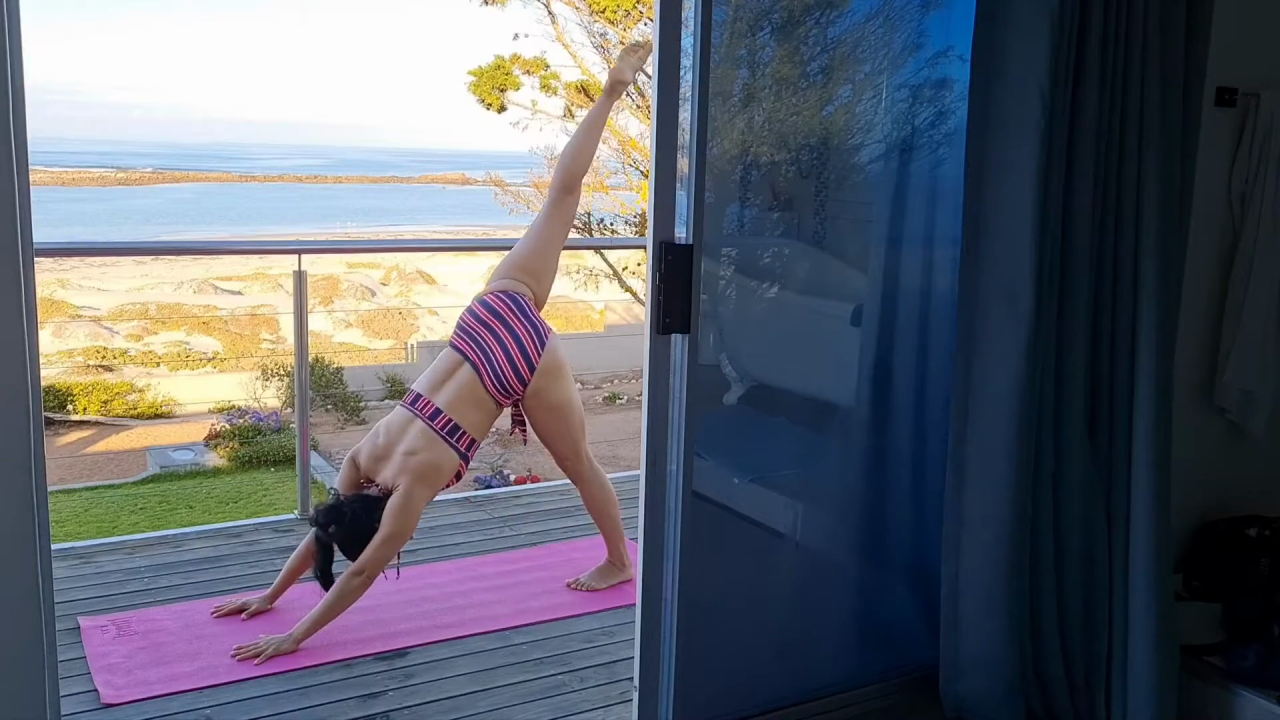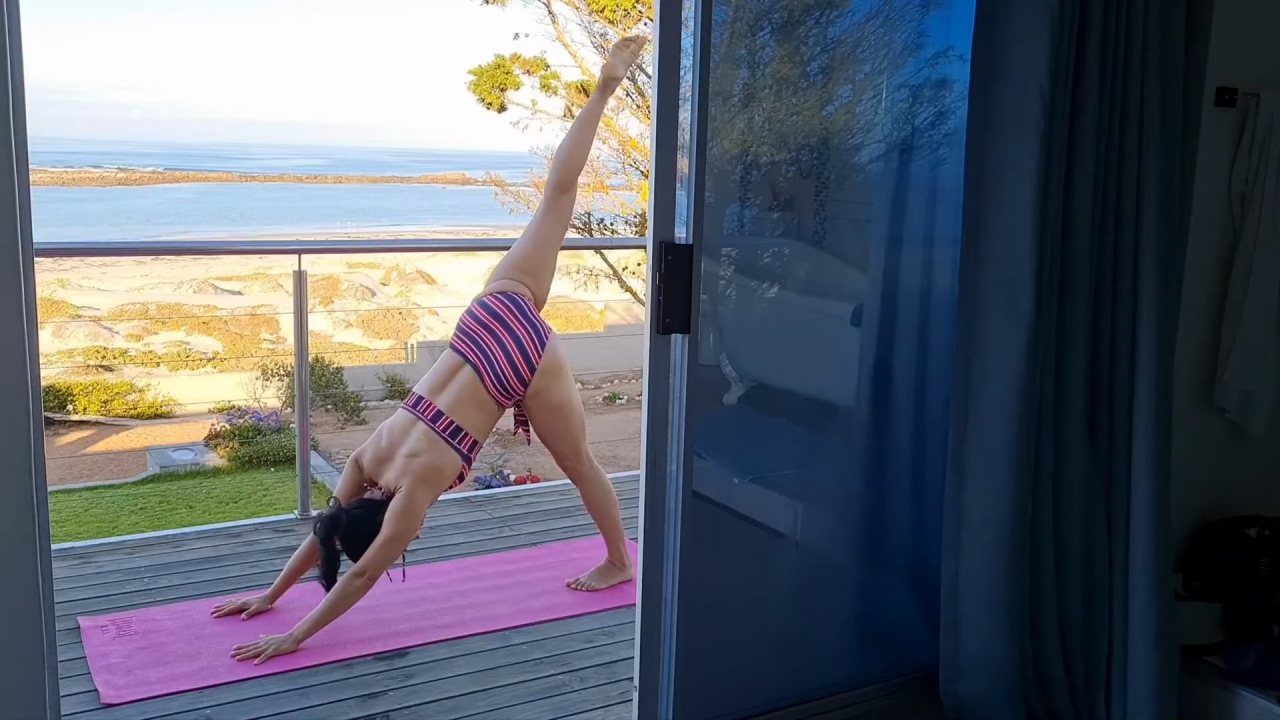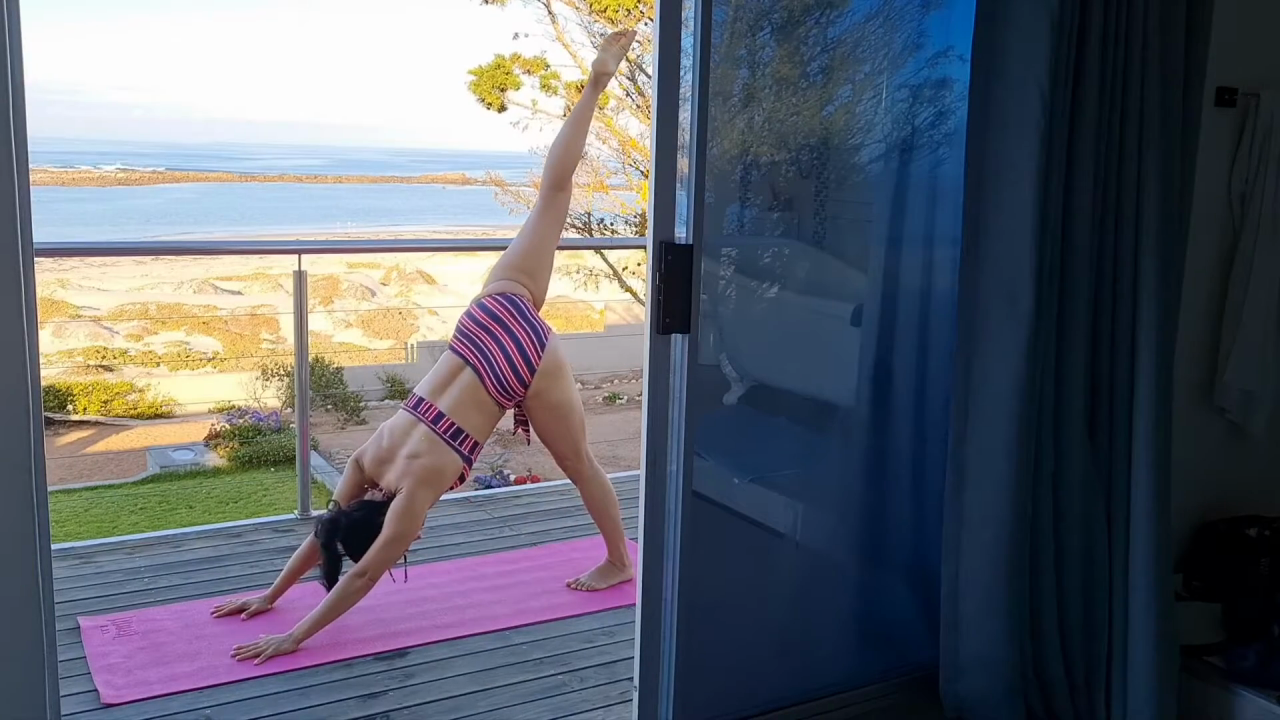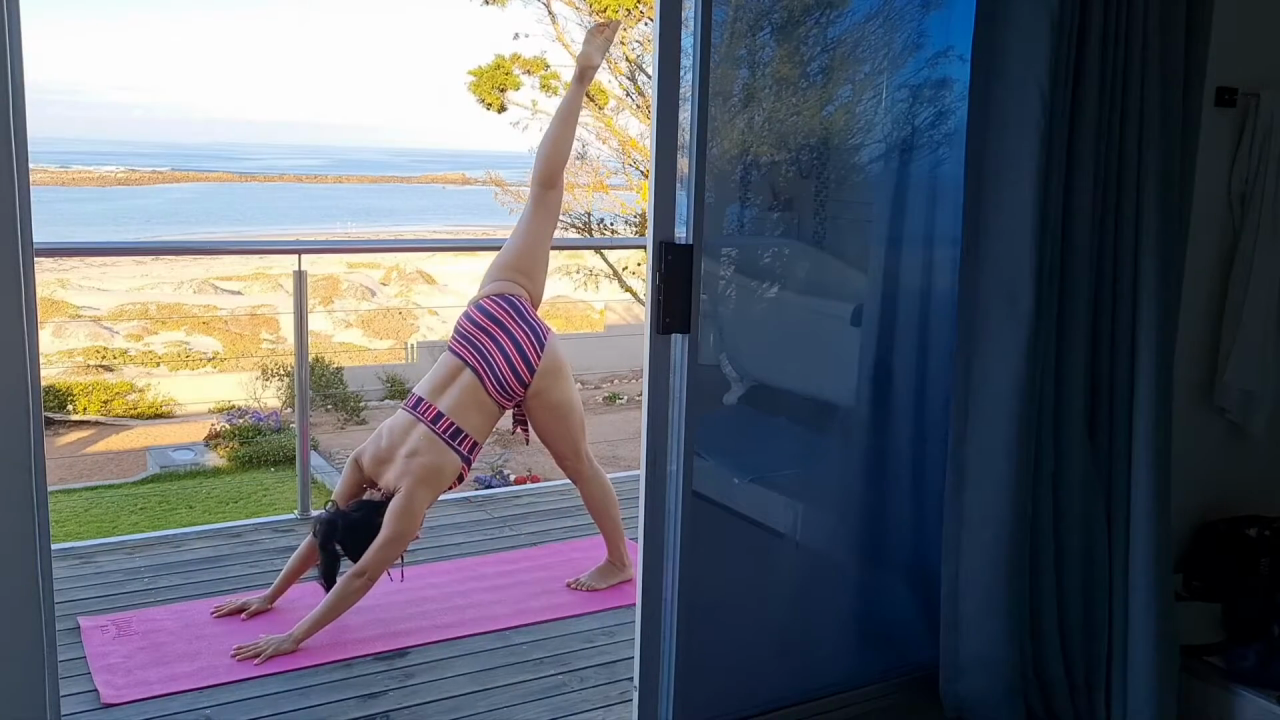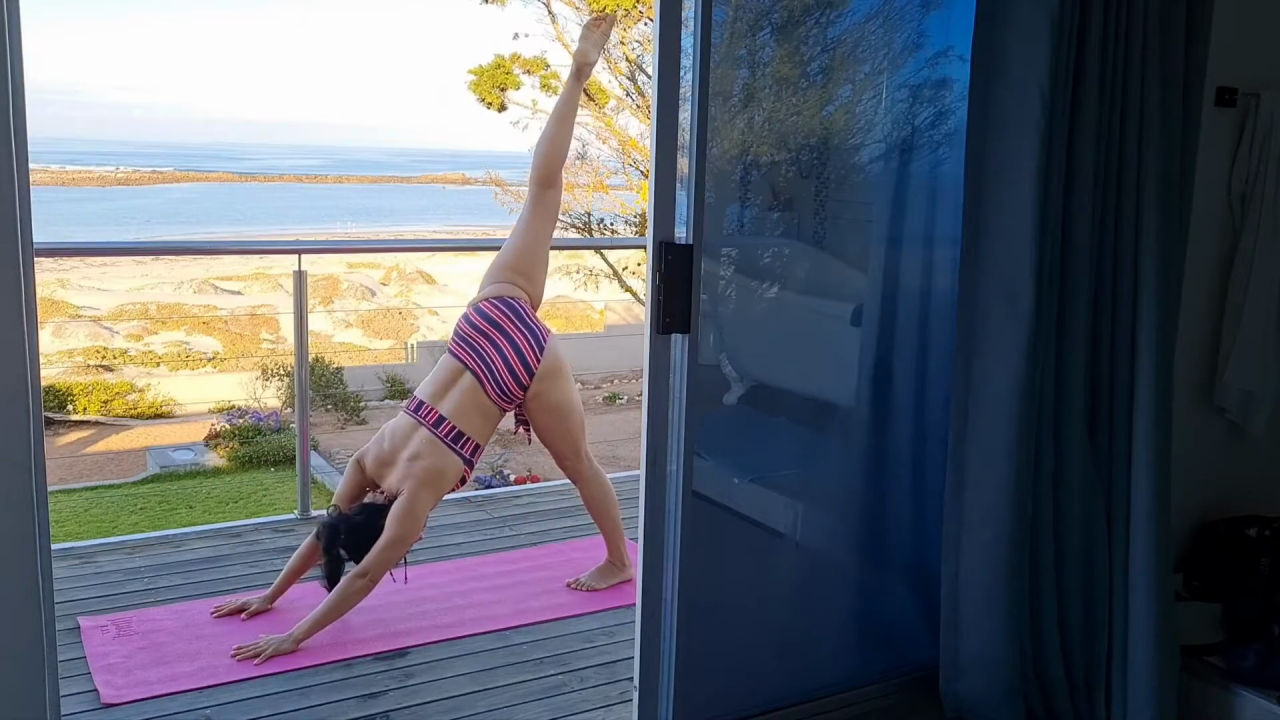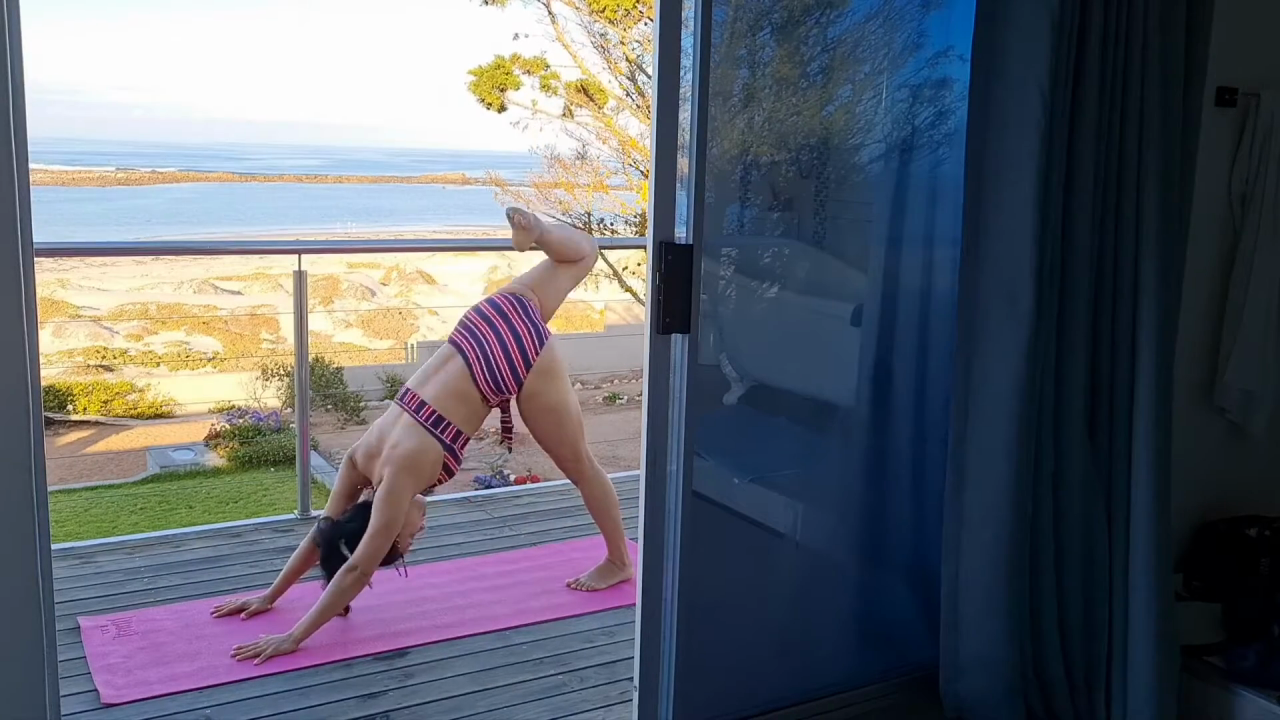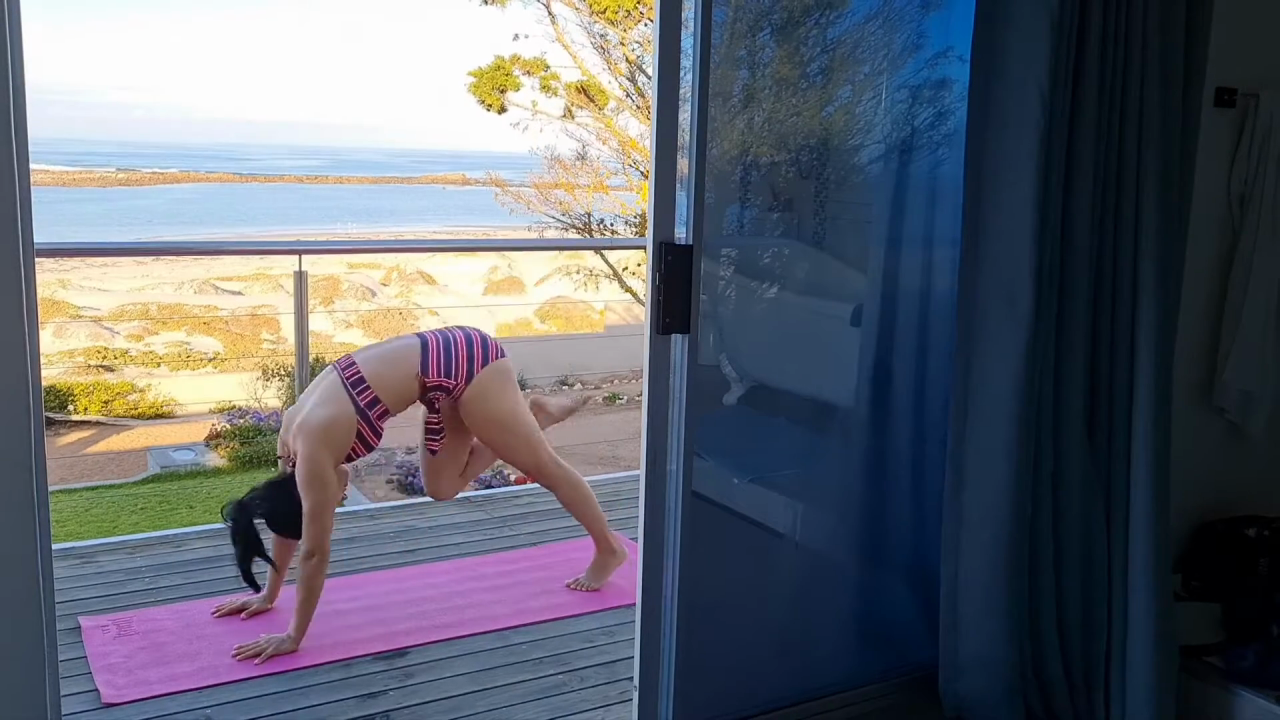
dt=0.2s
person 1, frame 1
left shoulder: (409, 486)
right shoulder: (366, 457)
left elbow: (360, 574)
right elbow: (322, 529)
left wrist: (293, 637)
right wrist: (269, 596)
left hip: (519, 351)
right hip: (497, 316)
left knee: (577, 464)
right knee: (561, 194)
left ankle: (620, 562)
right ankle: (610, 93)
person 1, frame 2
left shoulder: (412, 486)
right shoulder: (370, 459)
left elbow: (362, 575)
right elbow: (324, 530)
left wrist: (292, 637)
right wrist: (268, 596)
left hip: (519, 353)
right hip: (496, 316)
left knee: (577, 464)
right knee: (557, 194)
left ankle: (620, 563)
right ankle: (604, 89)
person 1, frame 3
left shoulder: (413, 488)
right shoulder: (373, 457)
left elbow: (361, 576)
right elbow: (325, 533)
left wrist: (292, 638)
right wrist: (268, 596)
left hip: (518, 353)
right hip: (497, 320)
left knee: (578, 464)
right knee: (552, 194)
left ankle: (620, 563)
right ankle: (594, 85)
person 1, frame 4
left shoulder: (411, 487)
right shoulder: (371, 458)
left elbow: (360, 577)
right elbow: (325, 530)
left wrist: (292, 638)
right wrist: (267, 597)
left hip: (518, 351)
right hip: (495, 318)
left knee: (579, 465)
right knee: (543, 190)
left ankle: (621, 564)
right ankle: (581, 78)
person 1, frame 5
left shoulder: (415, 489)
right shoulder: (372, 461)
left elbow: (364, 576)
right elbow: (325, 531)
left wrist: (293, 637)
right wrist: (268, 596)
left hip: (520, 356)
right hip: (491, 324)
left knee: (578, 467)
right knee: (542, 196)
left ankle: (620, 563)
right ankle: (575, 85)
person 1, frame 6
left shoulder: (400, 474)
right shoulder: (364, 456)
left elbow: (354, 570)
right elbow: (320, 532)
left wrist: (295, 634)
right wrist: (269, 597)
left hip: (511, 348)
right hip: (491, 325)
left knee: (575, 463)
left ankle: (619, 560)
person 1, frame 7
left shoulder: (312, 452)
right shoulder: (293, 433)
left elbow: (313, 552)
right elbow: (292, 530)
left wrist: (295, 637)
right wrist: (267, 595)
left hip: (458, 360)
right hip: (442, 358)
left knee: (540, 466)
right knee: (443, 488)
left ankle: (609, 549)
right ankle: (533, 411)
